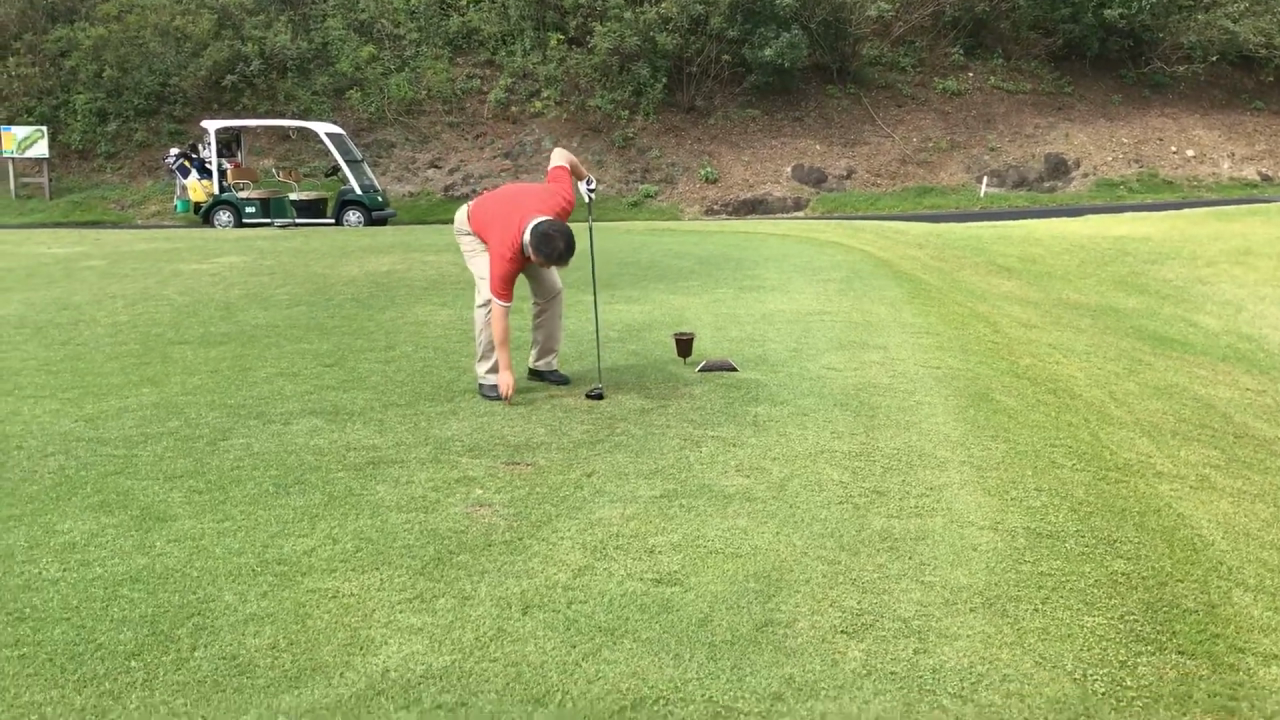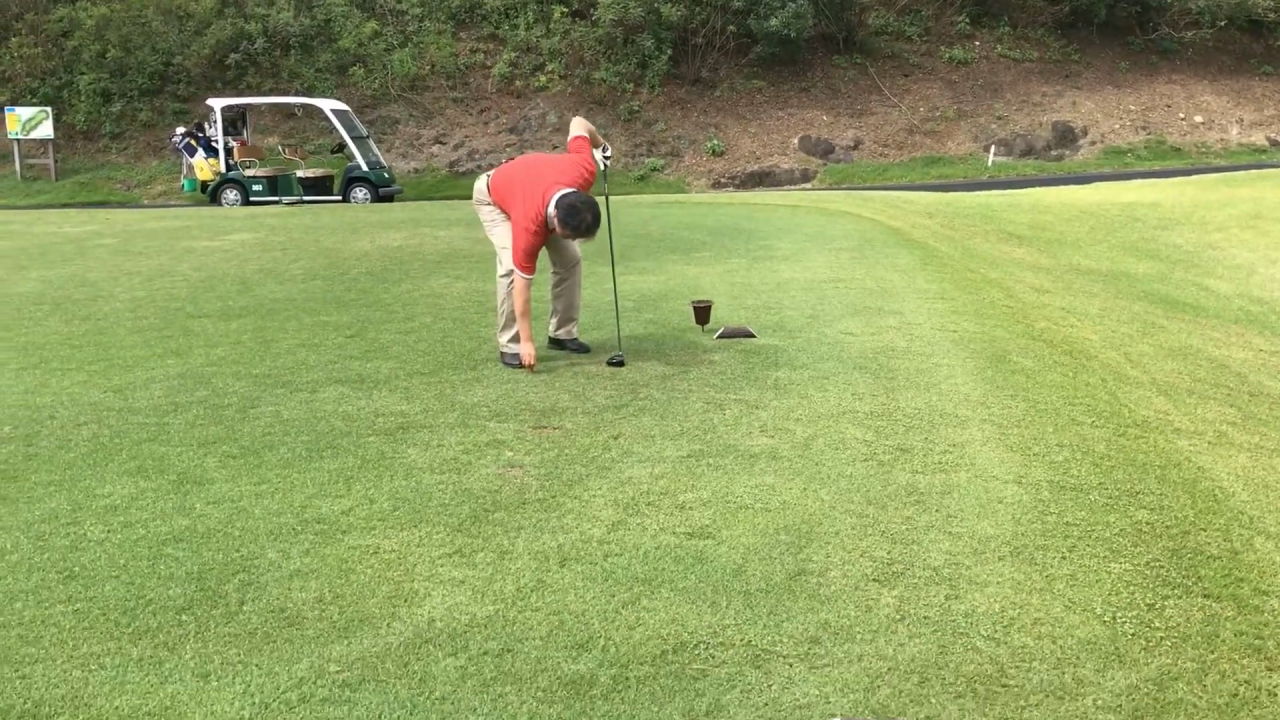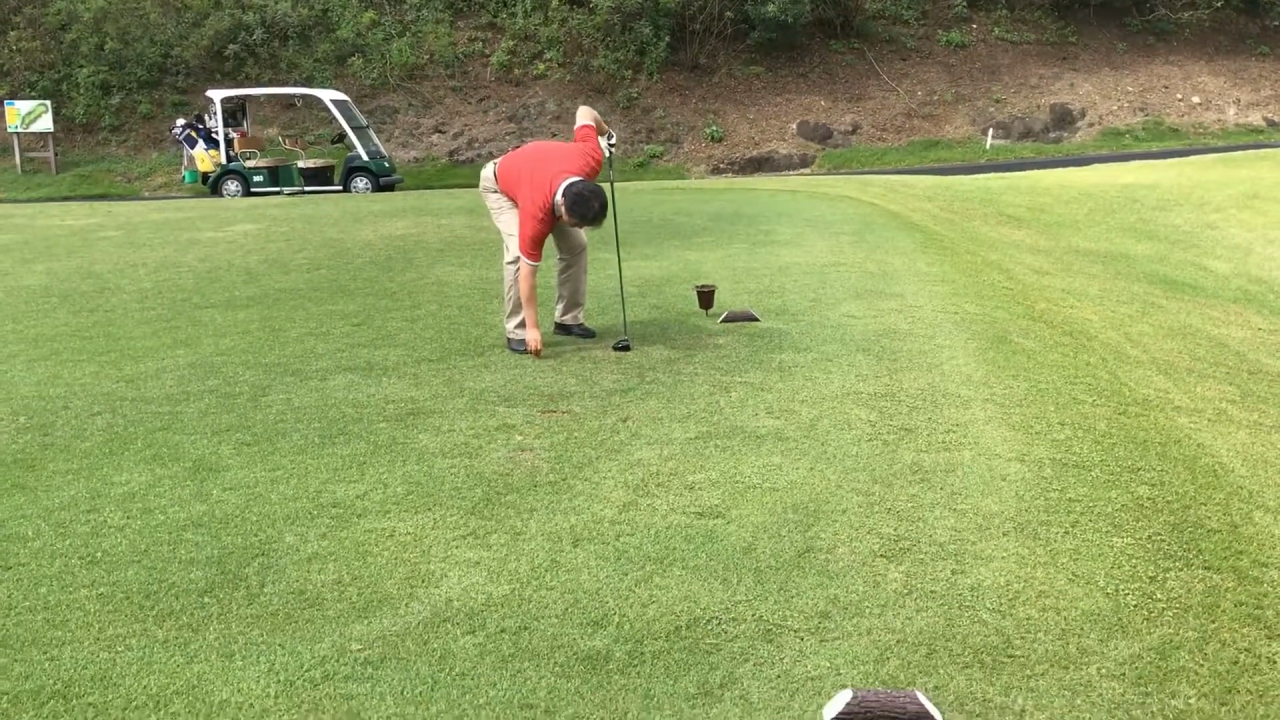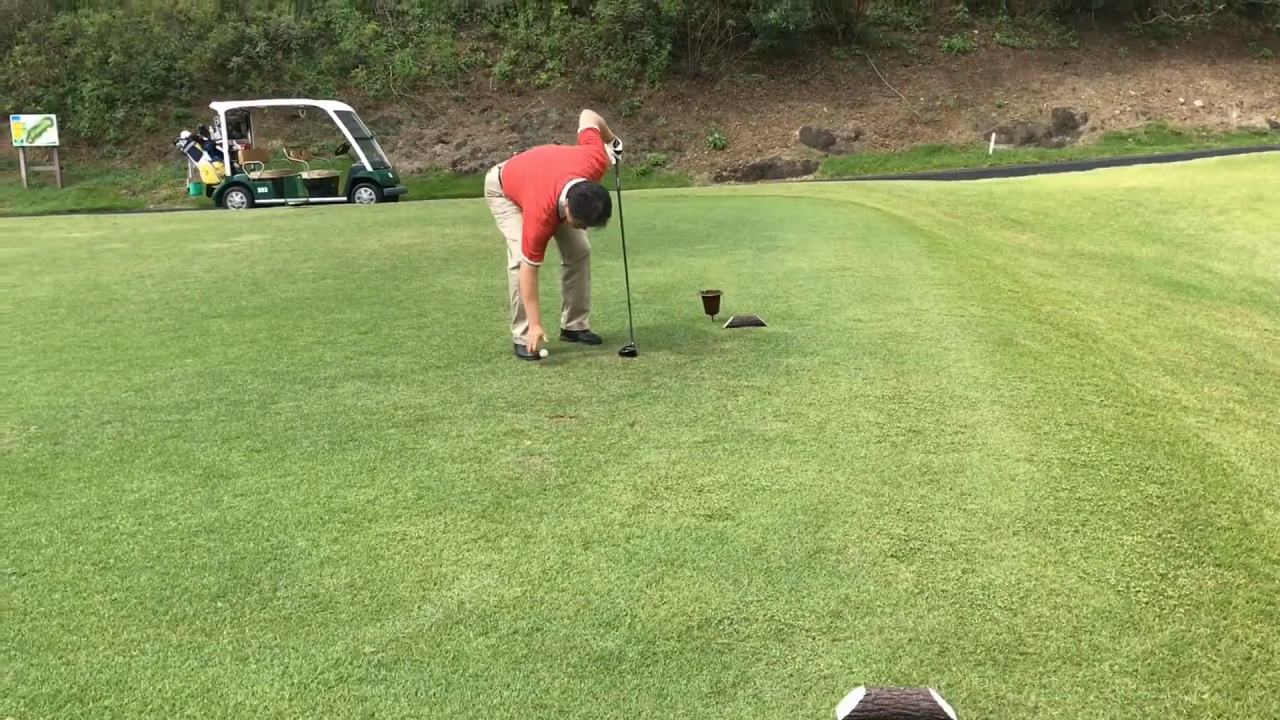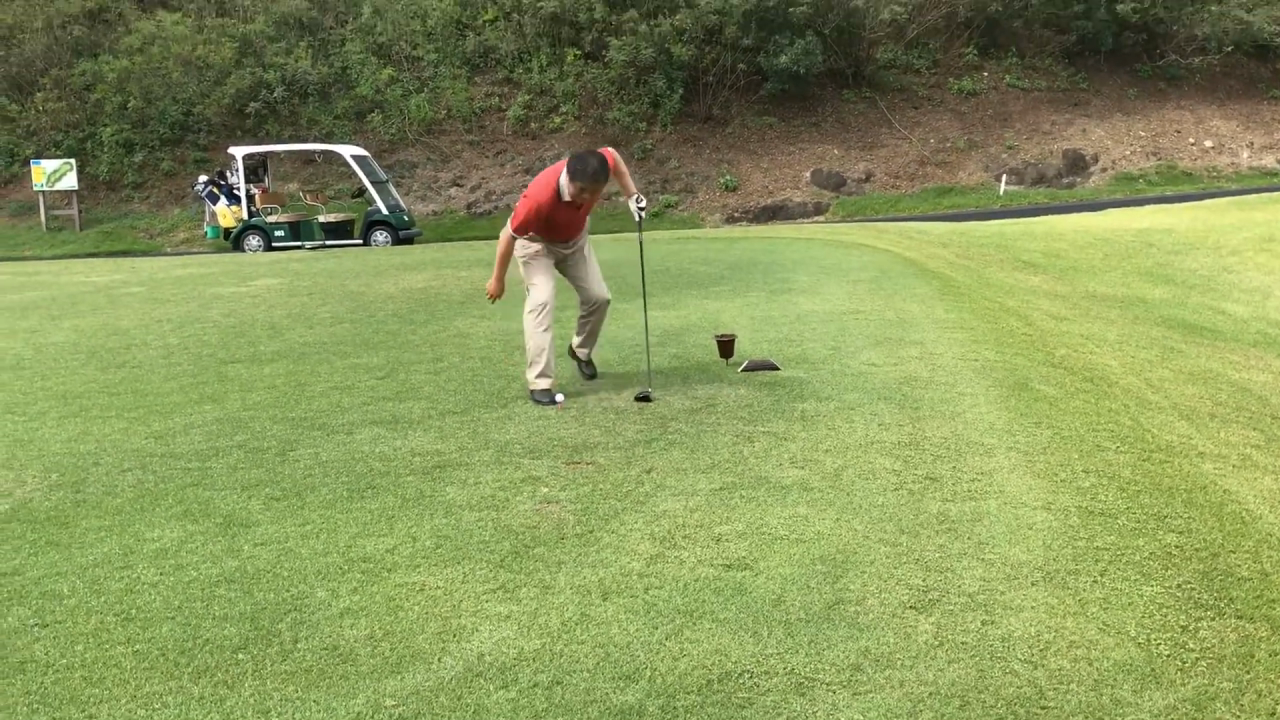
dt=0.4s
person 1, frame 1
left shoulder: (563, 202)
right shoulder: (507, 254)
left elbow: (559, 155)
right elbow: (499, 312)
left wrist: (584, 178)
right wrist: (506, 370)
left hip: (516, 216)
right hip: (474, 227)
left knee: (550, 290)
right knee: (489, 296)
left ankle: (543, 365)
right ankle: (489, 376)
person 1, frame 2
left shoulder: (585, 172)
right shoulder: (531, 225)
left elbow: (578, 123)
right elbow: (522, 285)
left wrist: (601, 146)
right wrist: (528, 342)
left hip: (538, 185)
right hip: (493, 196)
left knee: (570, 259)
right knee: (511, 266)
left ankle: (562, 334)
right ankle: (510, 345)
person 1, frame 3
left shoulder: (592, 160)
right shoulder: (538, 213)
left elbow: (584, 112)
right elbow: (528, 271)
left wrist: (606, 133)
right wrist: (533, 328)
left hip: (541, 173)
right hip: (500, 185)
left knee: (576, 245)
right knee: (518, 253)
left ankle: (569, 319)
right ankle: (517, 331)
person 1, frame 4
left shoulder: (594, 164)
right shoulder: (541, 214)
left elbow: (588, 116)
right elbow: (529, 269)
left wrist: (611, 140)
right wrist: (534, 324)
left hip: (546, 177)
right hip: (504, 190)
left knee: (579, 251)
right knee: (520, 257)
left ankle: (575, 325)
right ankle: (523, 338)
person 1, frame 5
left shoulder: (601, 165)
right shoulder: (542, 196)
left elbow: (612, 154)
right elbow: (509, 235)
left wrist: (632, 195)
right wrist: (497, 279)
left hip: (573, 237)
right hip: (533, 239)
left knee: (598, 297)
right knee: (541, 300)
left ankle: (581, 349)
right ankle: (540, 384)
